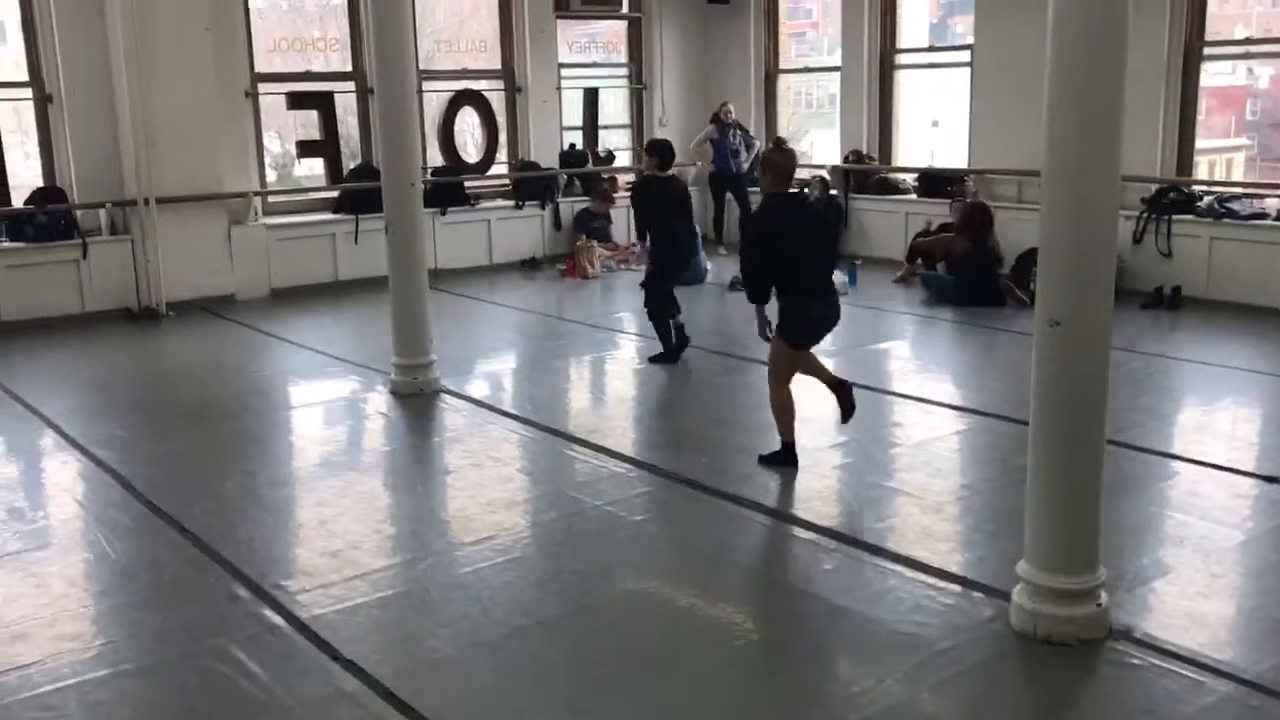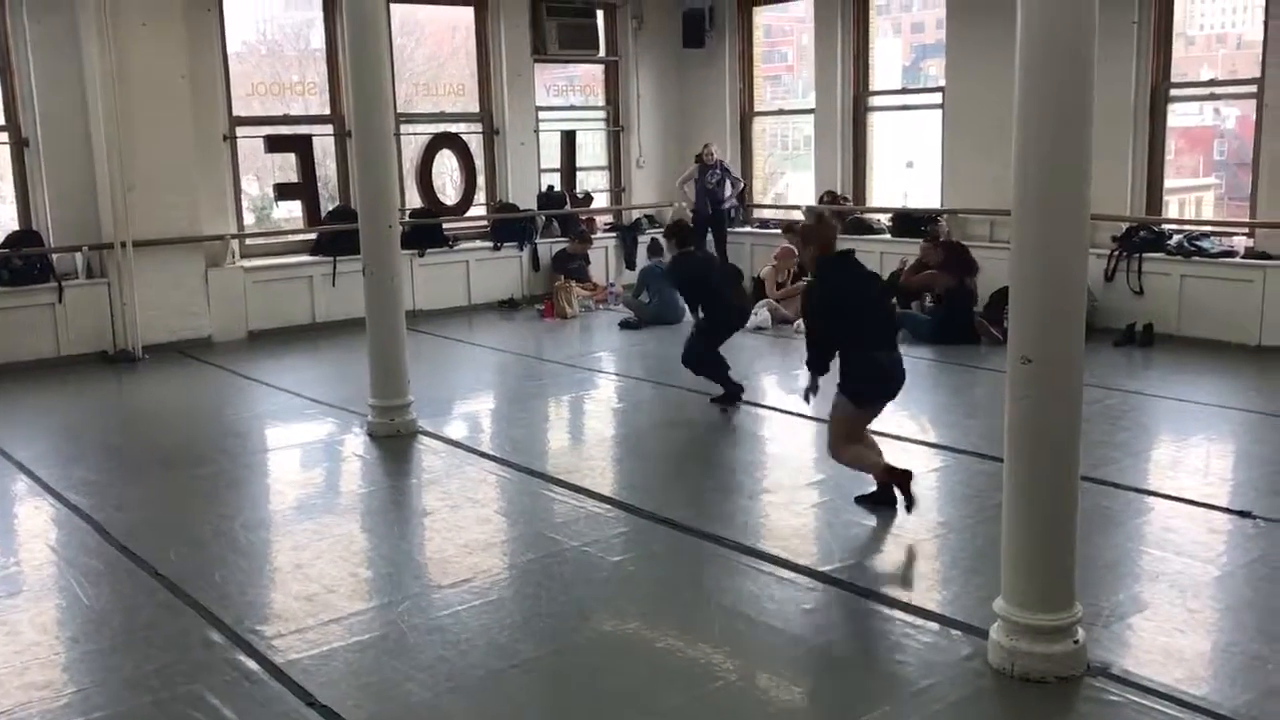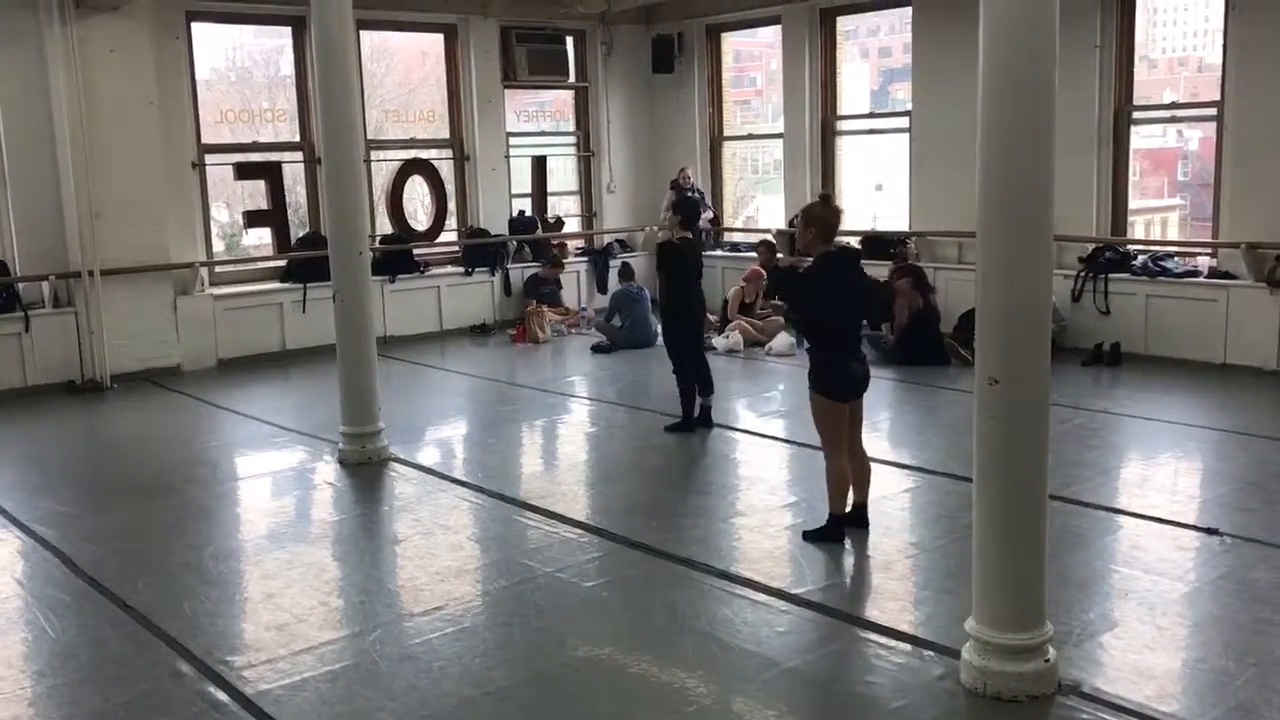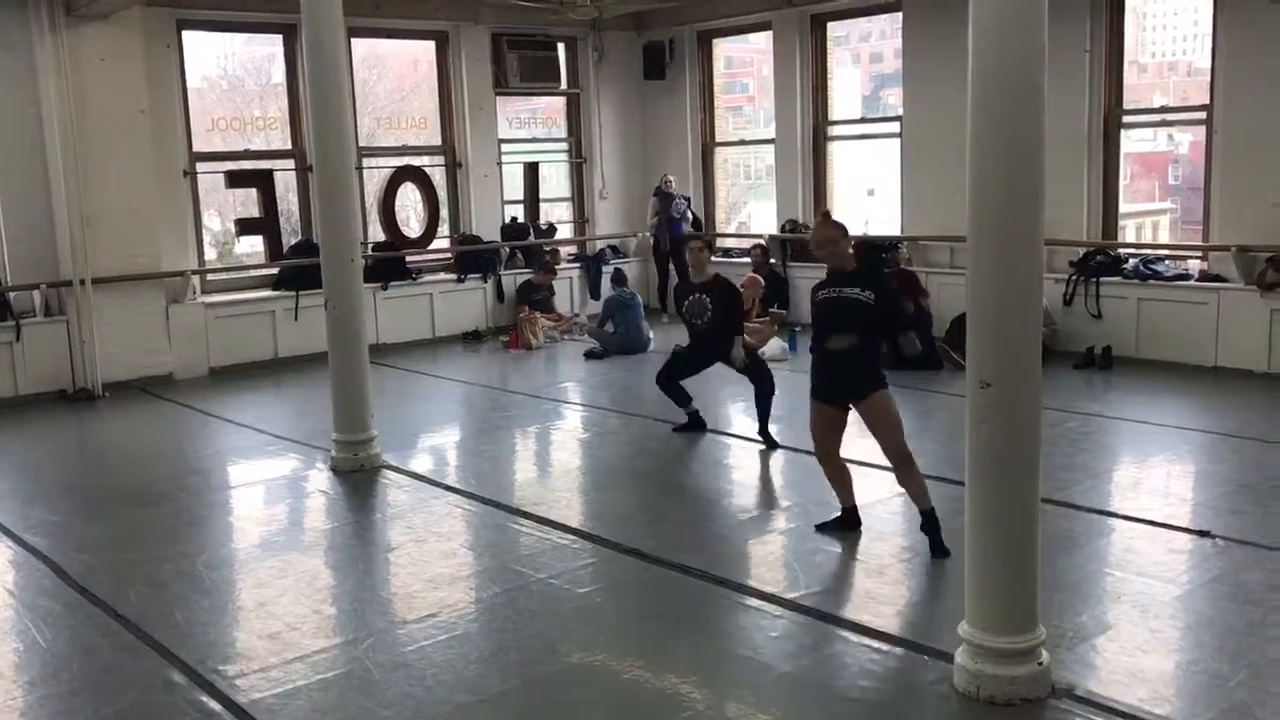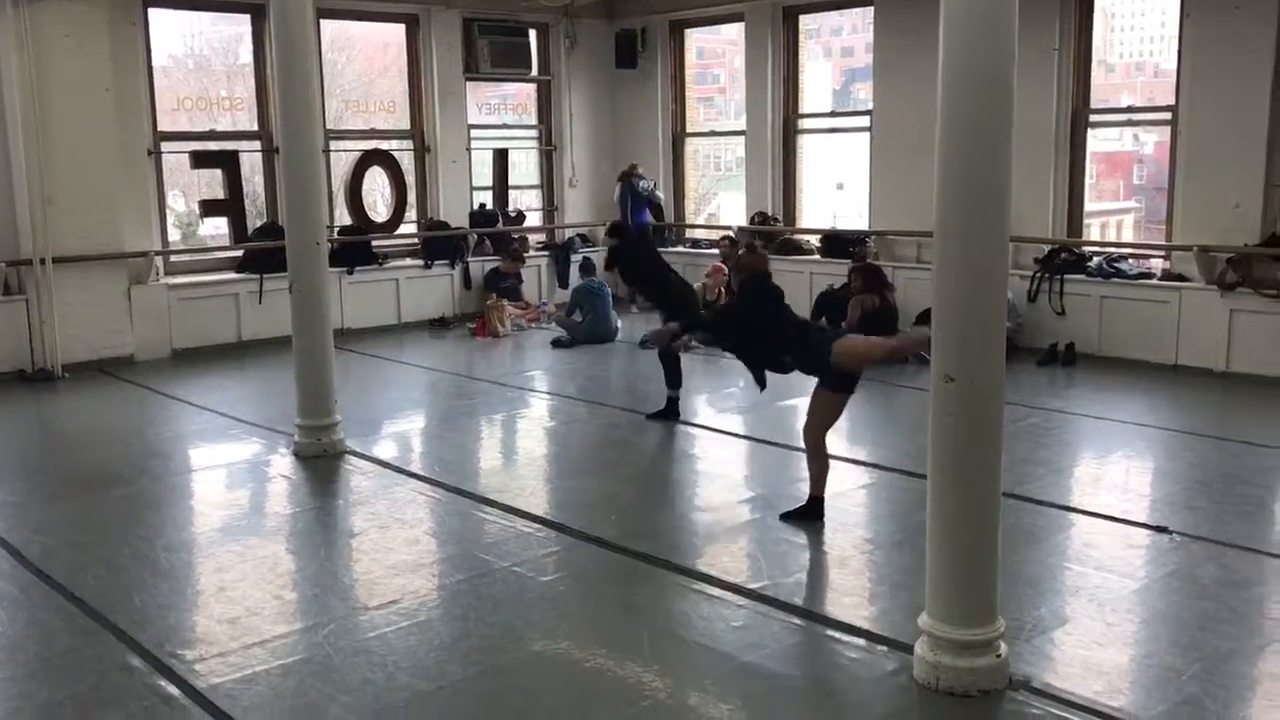
dt=1s
person 1, frame 1
left shoulder: (762, 220)
right shoulder: (810, 209)
left elbow: (754, 270)
right elbow: (830, 252)
left wrist: (760, 312)
left hip: (799, 309)
right hip: (828, 304)
left knee: (778, 381)
right knee: (796, 356)
left ankle: (787, 451)
right ankle: (837, 385)
person 1, frame 2
left shoulder: (816, 290)
right shoulder: (863, 275)
left elbow: (820, 340)
right elbow: (887, 318)
left wrist: (814, 377)
left hip: (862, 371)
right hip: (892, 366)
left knee: (840, 445)
right knee: (853, 432)
left ankle: (894, 476)
right ankle: (885, 490)
person 1, frame 3
left shoulder: (818, 275)
right shoulder: (849, 266)
left elbow: (801, 311)
left wrist: (790, 273)
left hip: (830, 368)
right hip: (854, 364)
left knee: (835, 452)
right knee: (853, 446)
left ankle: (835, 524)
right ankle: (859, 513)
person 1, frame 4
left shoulder: (873, 280)
right shoulder: (820, 289)
left elbow: (893, 324)
right elbow: (819, 331)
left hip: (865, 375)
right hip: (826, 378)
left knee: (899, 453)
right knee: (825, 453)
left ankle: (930, 524)
right ankle: (849, 515)
person 1, frame 5
left shoulder: (749, 304)
right shoulder: (764, 298)
left elbow: (711, 322)
left wrist: (675, 329)
left hip: (828, 349)
right hip: (822, 353)
left knee: (886, 347)
right knee: (813, 434)
right ankle: (814, 505)
person 2, frame 1
left shoulder: (644, 184)
right shoulder: (679, 185)
left elbow: (641, 218)
right elbow: (687, 218)
left wrist: (644, 246)
left hip: (666, 251)
right hip: (688, 248)
left knee: (654, 299)
right knee: (663, 293)
left ankle: (670, 351)
right ankle: (680, 335)
person 2, frame 2
left shoulder: (676, 266)
right shoulder: (704, 256)
left elbow: (690, 294)
right elbow: (736, 274)
left wrist: (698, 319)
left hip: (723, 313)
right hip: (741, 307)
left knee: (692, 357)
right knee: (705, 352)
left ankle: (732, 388)
right ankle: (731, 391)
person 2, frame 3
left shoulder: (675, 248)
right shoulder: (693, 245)
left wrist: (664, 245)
left hip: (677, 313)
right hip: (695, 309)
left knee: (683, 366)
right knee: (697, 360)
left ankle: (688, 419)
right ankle: (705, 414)
person 2, frame 4
left shoulder: (723, 285)
right shoulder: (681, 288)
left elbow: (736, 317)
left wrist: (738, 346)
right wrist: (691, 341)
left hip: (727, 341)
right hip: (700, 345)
left knee: (763, 378)
right knee: (664, 378)
left ankle: (764, 429)
right ankle: (695, 419)
person 2, frame 5
left shoulder: (620, 251)
right shoulder: (640, 241)
left hip: (676, 301)
right hip: (683, 295)
right knee: (668, 351)
right ankle: (671, 407)
